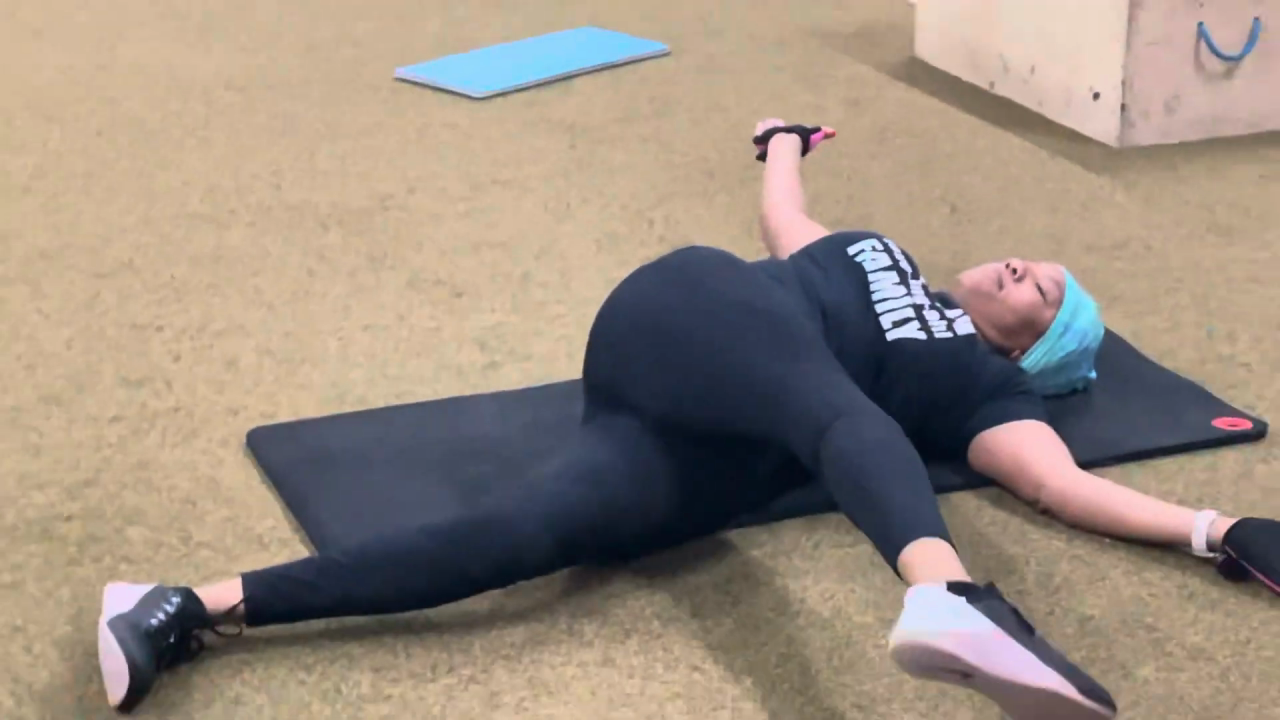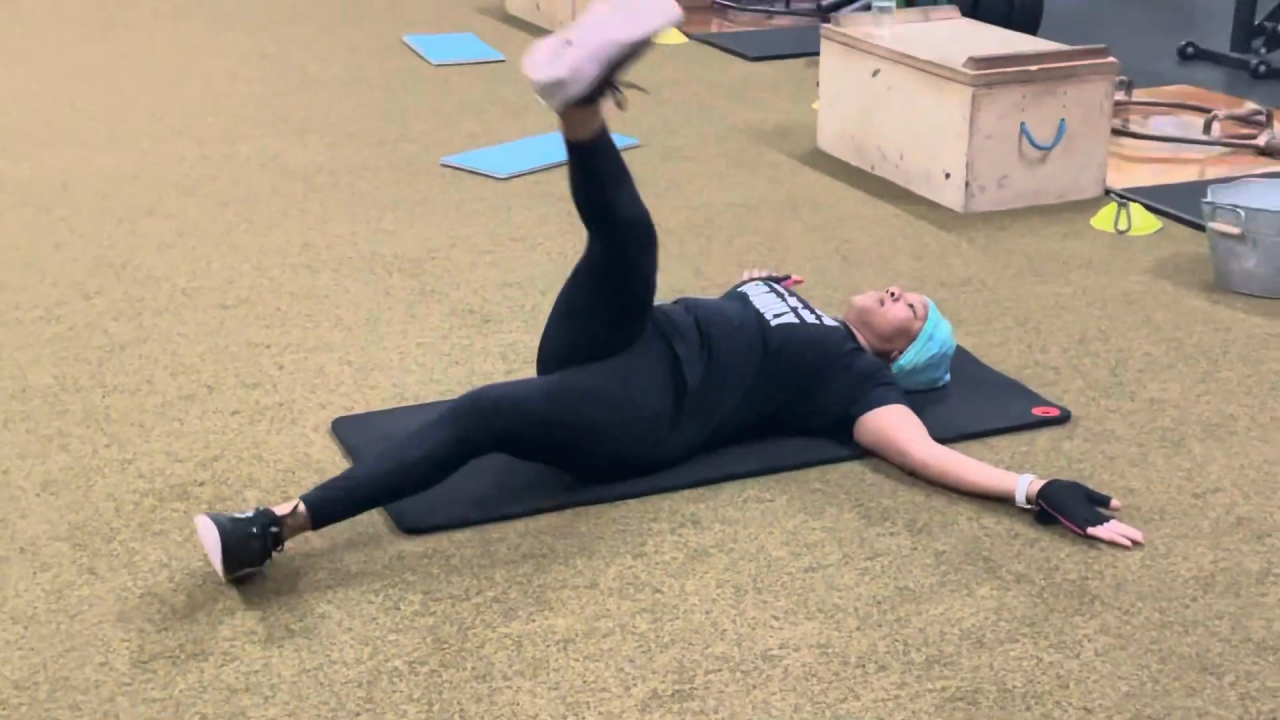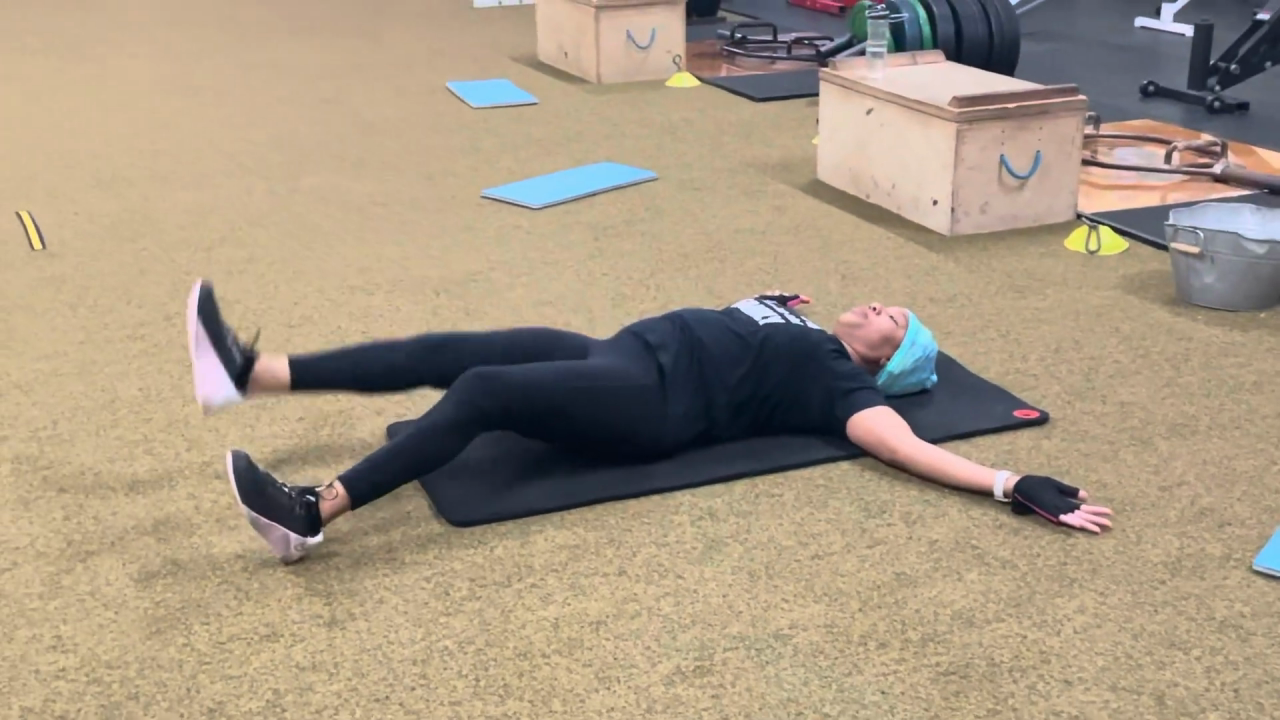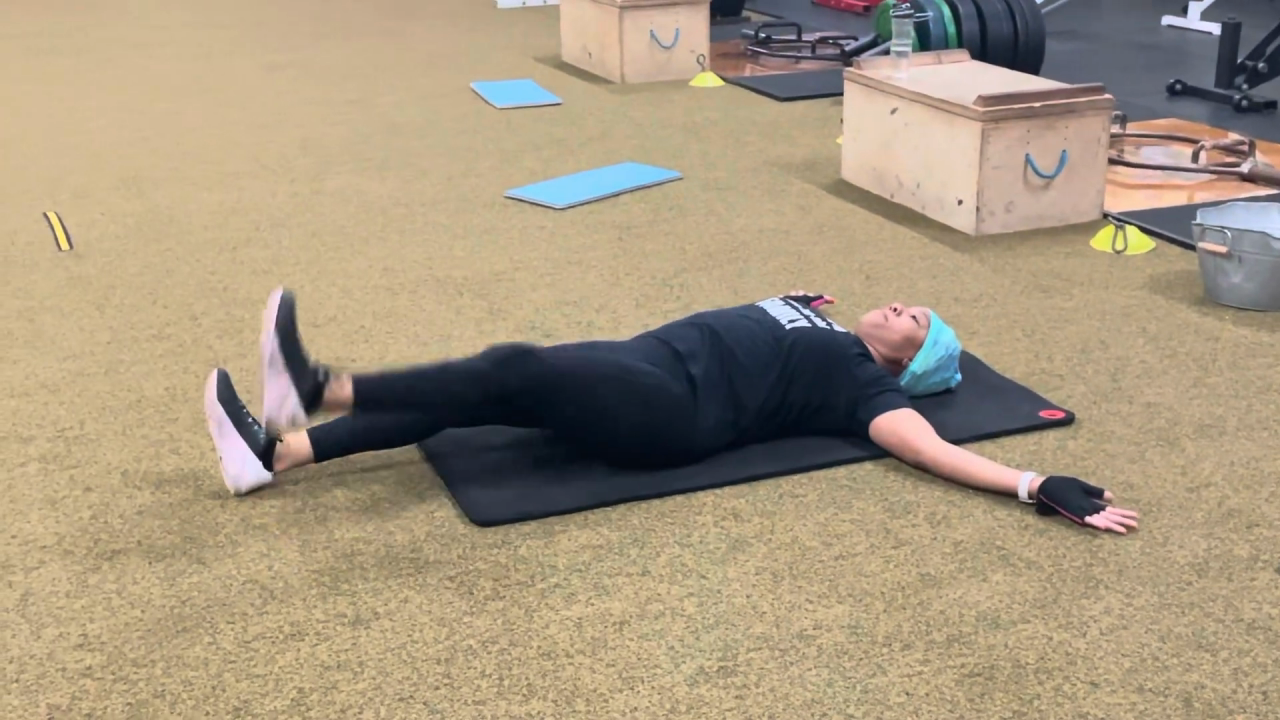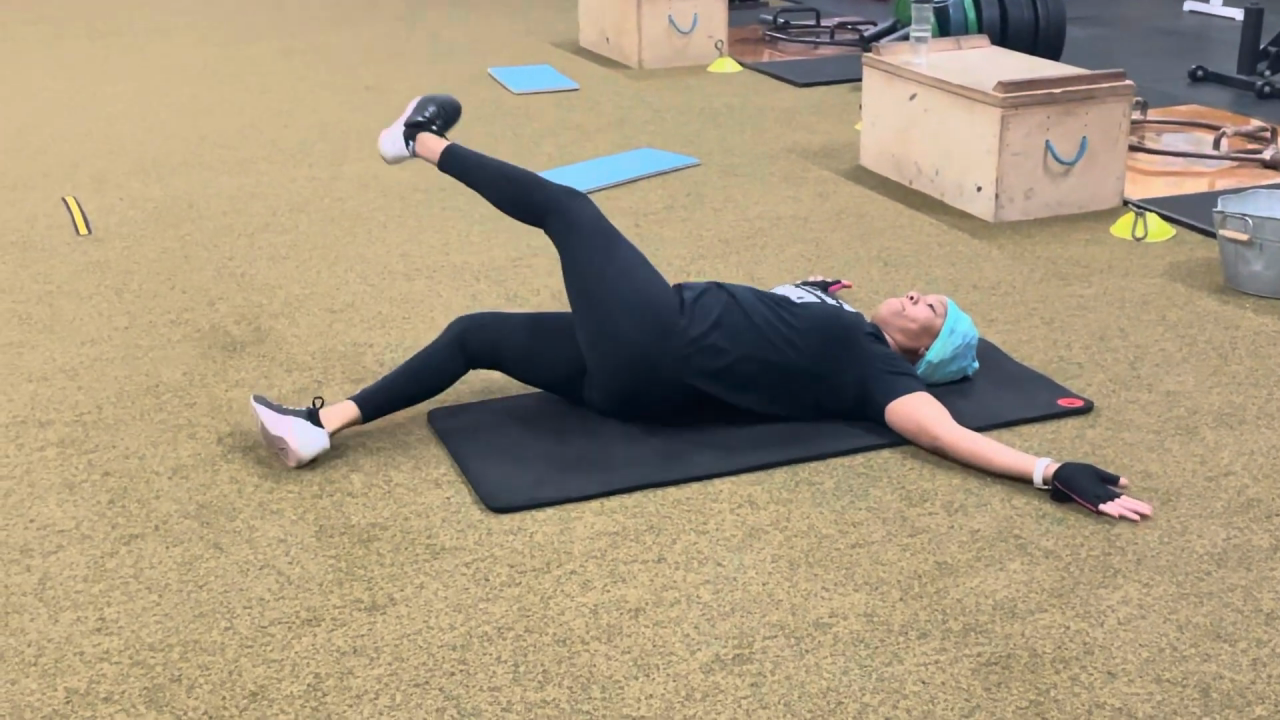
dt=0.7s
person 1, frame 1
left shoulder: (982, 383)
right shoulder: (863, 246)
left elbow: (1068, 488)
right elbow: (781, 223)
right wrist: (781, 146)
left hip: (702, 459)
right hip: (689, 306)
left knee: (530, 529)
right knee: (841, 414)
person 1, frame 2
left shoulder: (856, 380)
right shoulder: (799, 309)
left elbow: (929, 456)
left wrist: (1039, 494)
right wrist: (758, 277)
left hip: (640, 414)
right hip: (621, 344)
left knee: (481, 419)
right knee: (626, 237)
left ankle: (275, 528)
right ankle: (581, 90)
person 1, frame 3
left shoulder: (841, 387)
right shoulder: (807, 334)
left elbow: (916, 450)
left wrist: (1020, 483)
right wrist: (767, 308)
left hip: (649, 407)
right hip: (620, 358)
left knee: (478, 390)
right knee: (447, 351)
left ankle: (311, 514)
right ankle: (248, 370)
person 1, frame 4
left shoulder: (864, 386)
right shoulder: (822, 330)
left elbow: (937, 449)
left wrist: (1042, 485)
right wrist: (785, 300)
left hip: (673, 416)
right hip: (643, 359)
left knee: (511, 371)
right knee: (467, 401)
left ankle: (319, 393)
right ankle: (280, 446)
person 1, frame 5
left shoulder: (879, 373)
right shoulder: (843, 328)
left elbow: (950, 434)
left wrist: (1056, 474)
right wrist: (807, 286)
left hip: (655, 353)
right hip: (647, 372)
left knee: (565, 203)
right knee: (473, 334)
left ankle: (424, 143)
right ankle: (323, 424)
